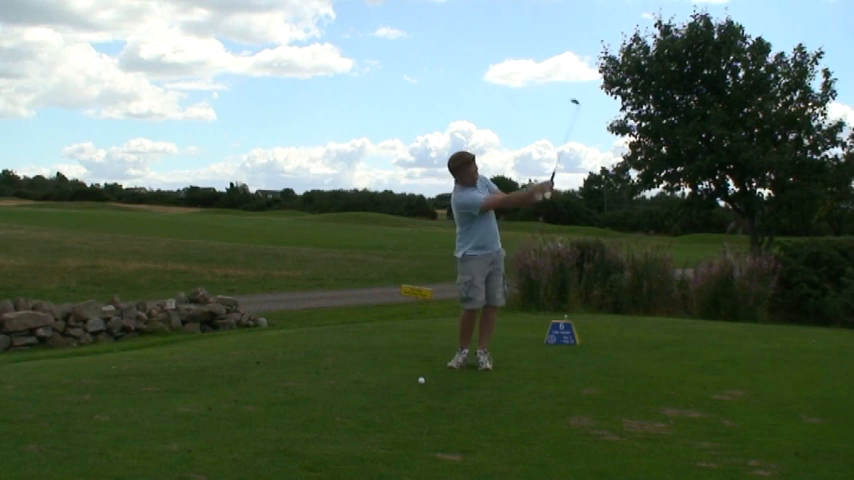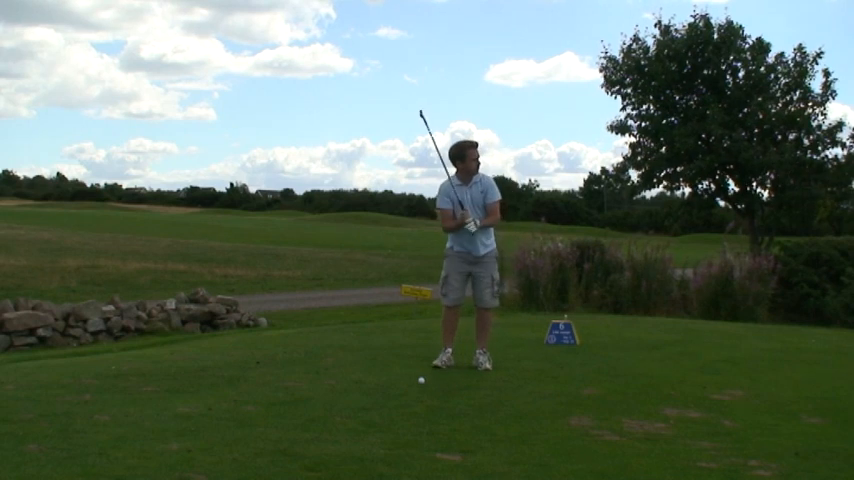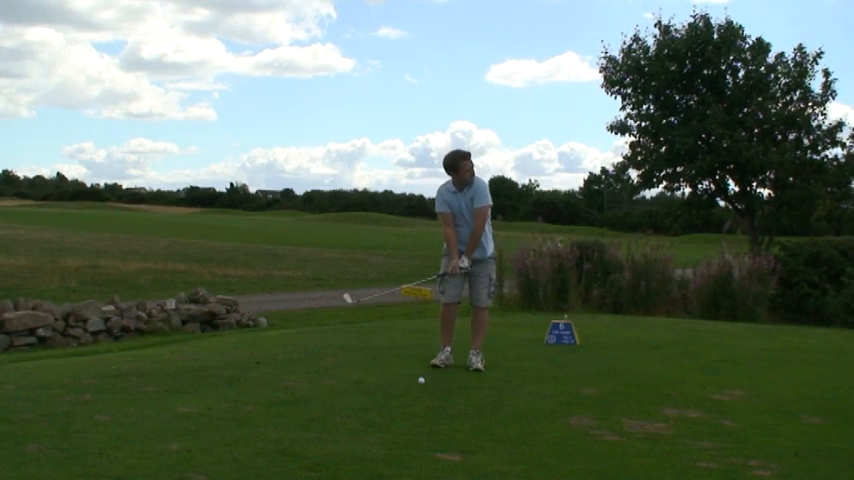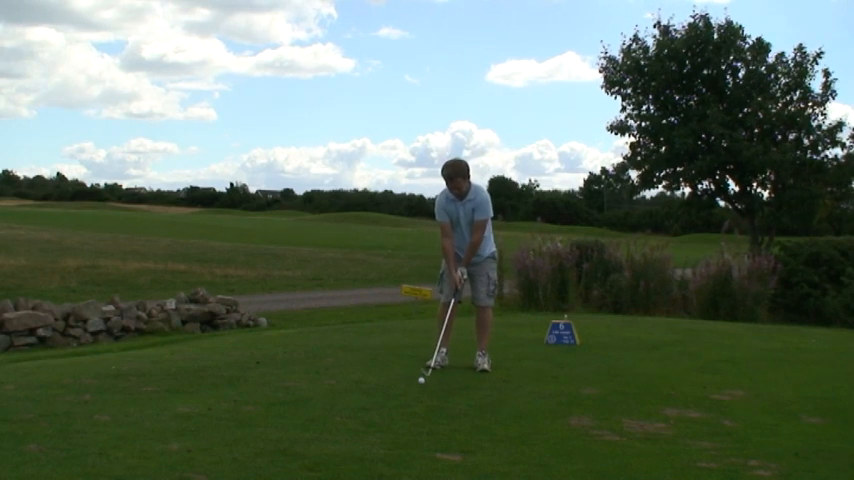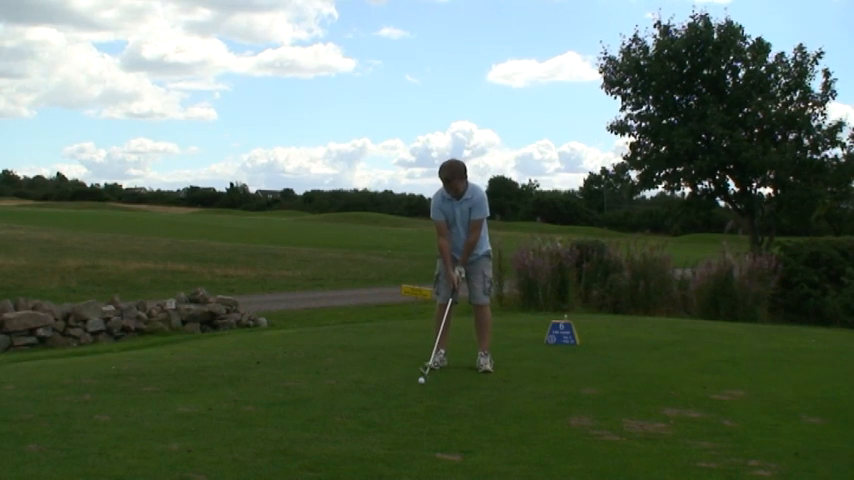
dt=1s
person 1, frame 1
left shoulder: (481, 181)
right shoulder: (462, 199)
left elbow: (505, 198)
right elbow: (502, 202)
left wrist: (533, 196)
right wrist: (535, 189)
left hip: (493, 253)
right hip: (471, 256)
left knee: (493, 305)
right knee: (472, 306)
left ankle: (483, 352)
right ankle: (462, 351)
person 1, frame 2
left shoulder: (487, 183)
right shoulder: (446, 188)
left elbow: (495, 217)
right elbow: (446, 225)
left wrist: (477, 224)
right wrist: (460, 222)
left hip: (485, 252)
right hip: (457, 253)
left knee: (486, 305)
right knee: (451, 303)
left ankle: (481, 352)
right ankle: (447, 351)
person 1, frame 3
left shoulder: (480, 187)
right shoulder: (443, 193)
left elbow: (479, 225)
right elbow: (448, 228)
left wrist: (466, 257)
right wrist: (454, 258)
left hip: (482, 254)
right hip: (455, 252)
left knee: (481, 305)
right knee: (448, 301)
left ankle: (475, 353)
right ankle: (445, 351)
person 1, frame 4
left shoulder: (481, 197)
right shoulder: (442, 200)
left elbow: (477, 236)
right elbow: (446, 238)
left wrist: (464, 266)
right wrist: (453, 270)
left hip: (482, 256)
right hip: (454, 254)
left knee: (483, 304)
right knee: (447, 301)
left ankle: (482, 354)
right ankle: (442, 351)
person 1, frame 5
left shoulder: (478, 196)
right shoulder: (438, 199)
left elbow: (474, 235)
right elbow: (442, 237)
left wrist: (461, 266)
right wrist: (450, 270)
left hip: (477, 255)
right hip: (450, 255)
left knee: (481, 303)
right knee: (443, 302)
left ankle: (484, 355)
right ankle: (440, 353)
